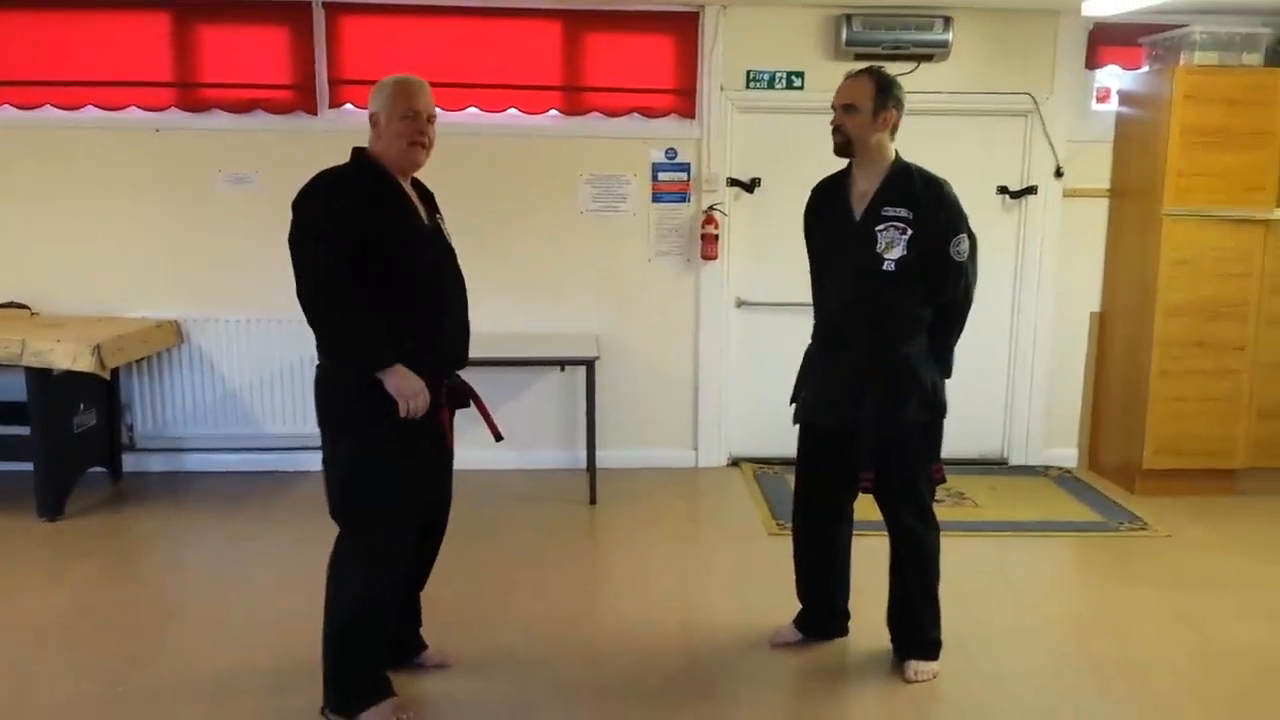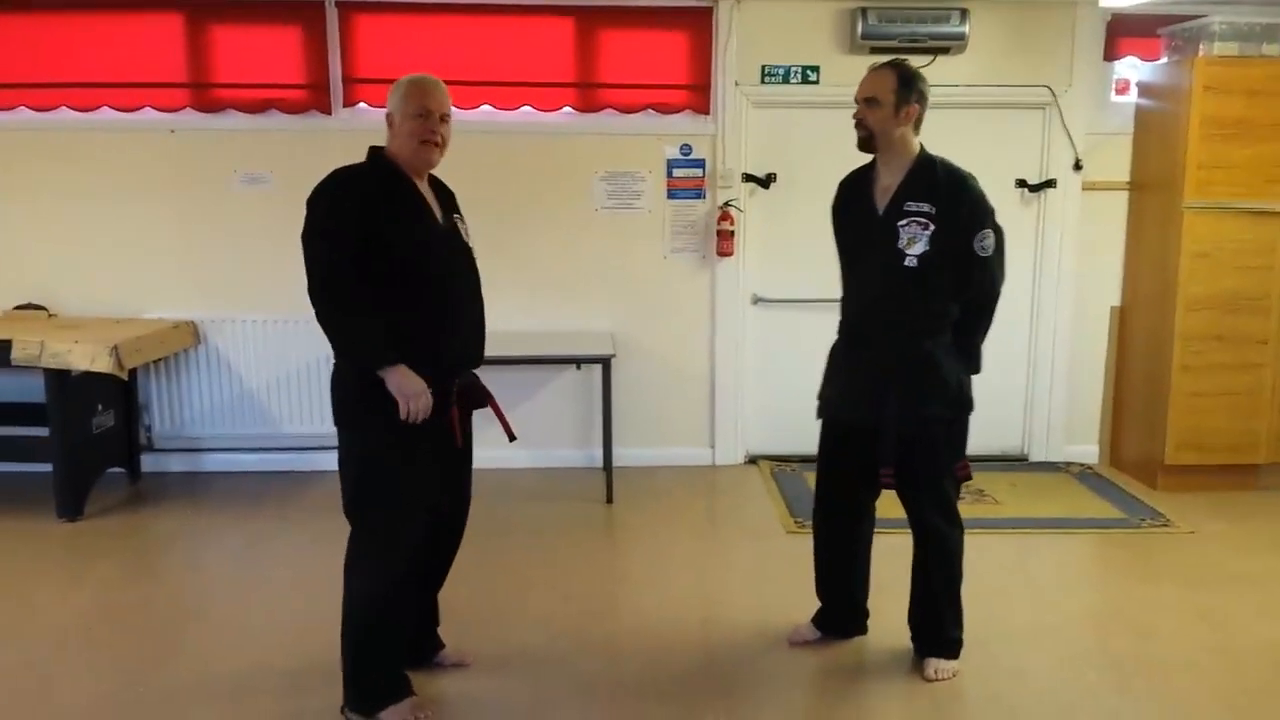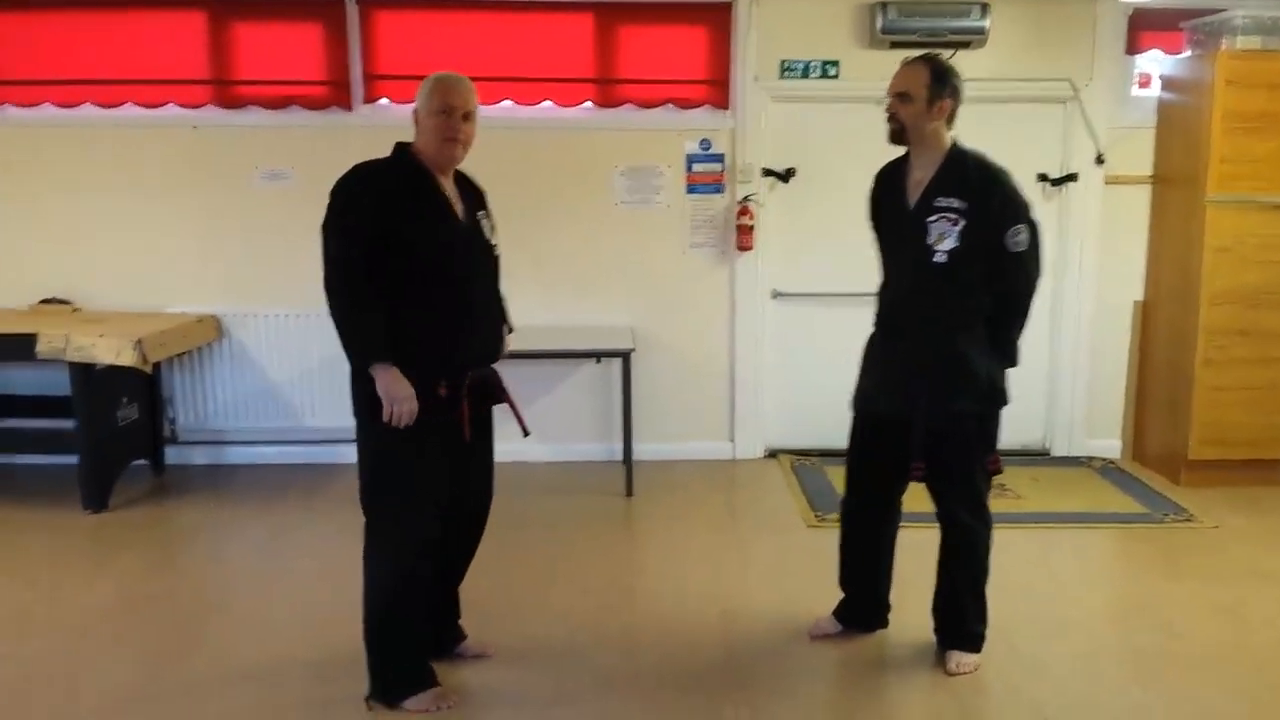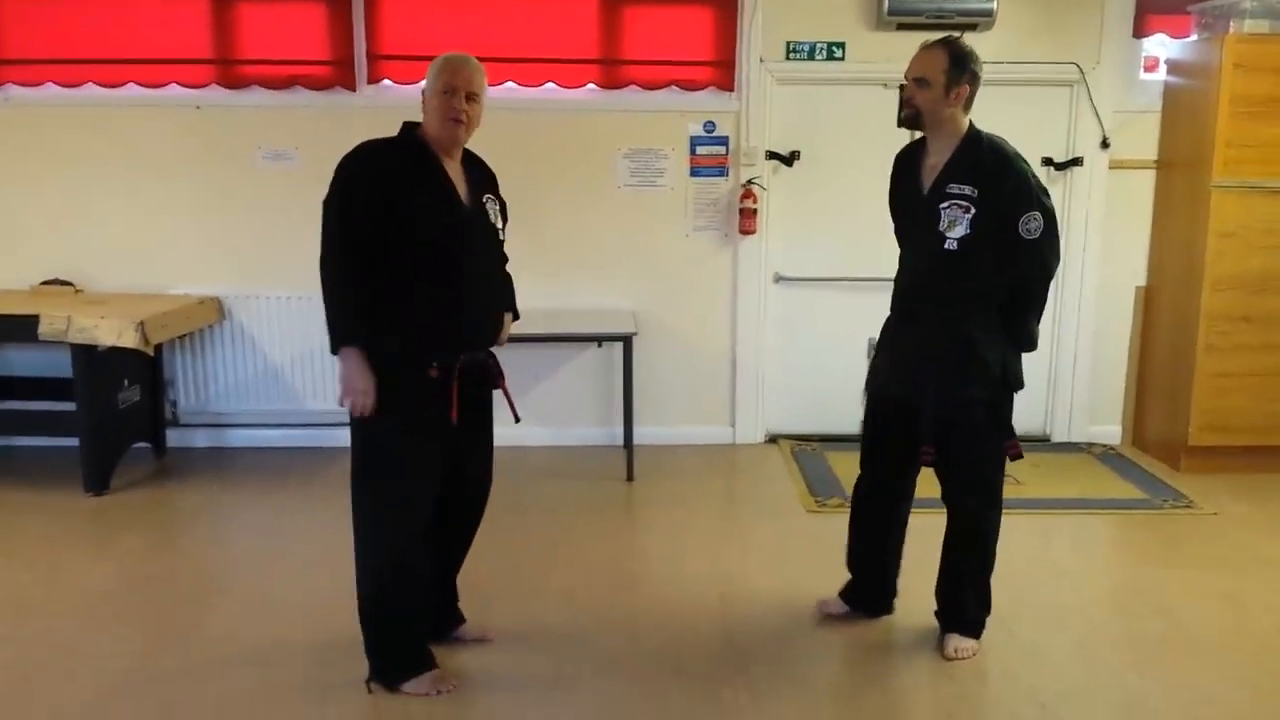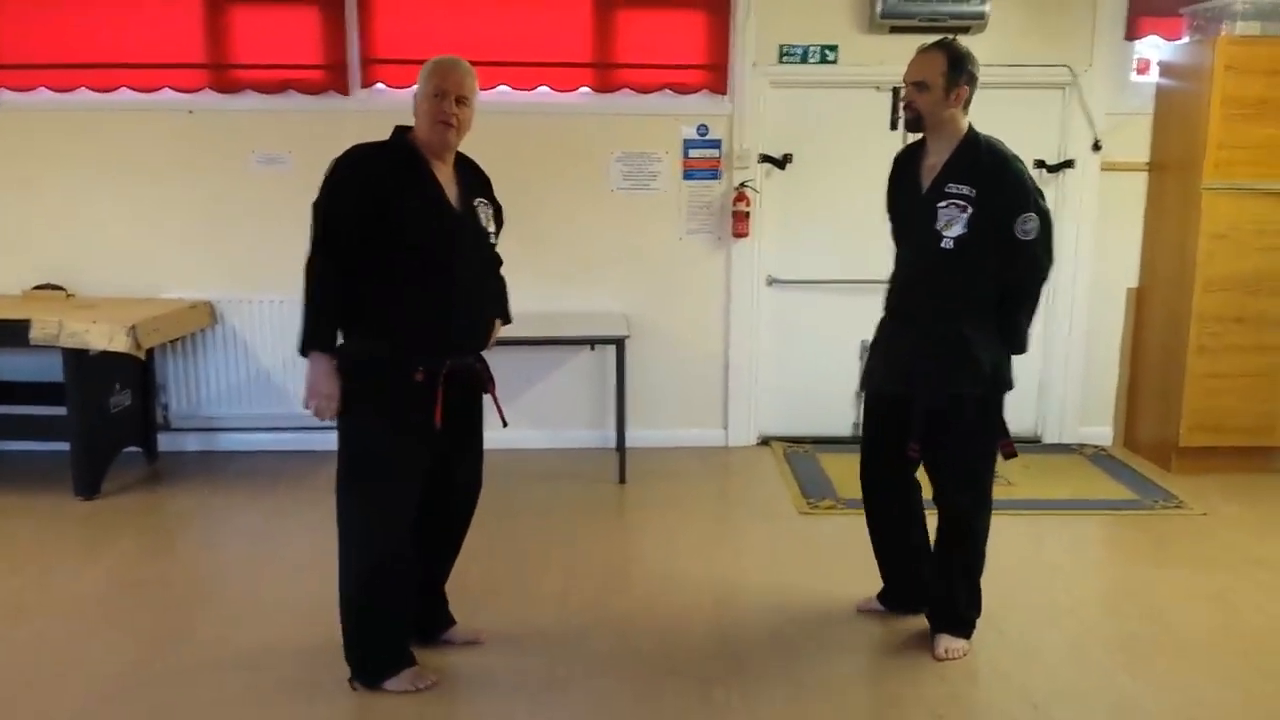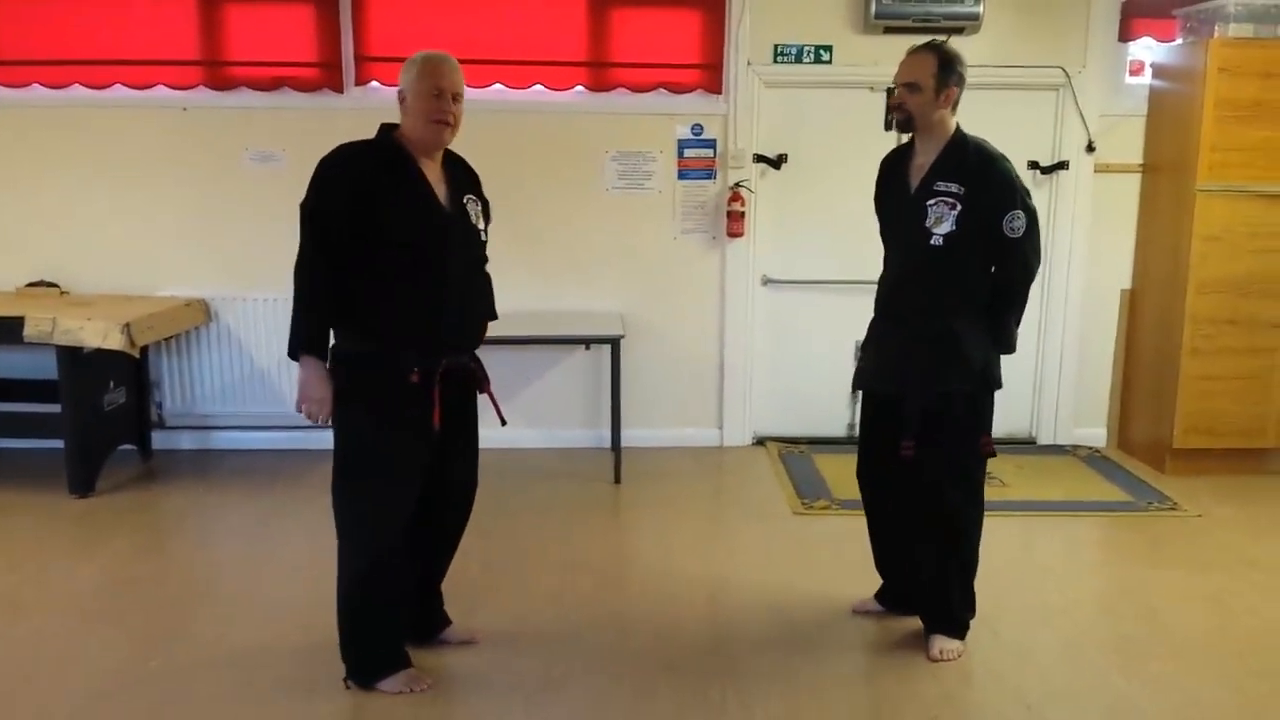
dt=0.2s
person 1, frame 1
left shoulder: (418, 196)
right shoulder: (334, 195)
right elbow: (325, 296)
left wrist: (441, 358)
right wrist: (387, 368)
left hip: (427, 392)
right hip: (369, 396)
left knee: (421, 523)
right knee: (375, 534)
left ankle: (398, 638)
person 1, frame 2
left shoulder: (440, 197)
right shoulder: (348, 193)
right elbow: (335, 294)
left wrist: (467, 346)
right wrist: (391, 369)
left hip: (443, 392)
right hip: (384, 396)
left knee: (441, 521)
right knee: (386, 533)
left ankle: (414, 638)
person 1, frame 3
left shoulder: (469, 195)
right shoulder: (370, 188)
right elbow: (349, 285)
left wrist: (497, 327)
right wrist: (381, 367)
left hip: (466, 387)
right hip: (403, 388)
left knee: (462, 514)
right knee: (403, 527)
left ankle: (436, 629)
right ankle: (397, 674)
person 1, frame 4
left shoulder: (480, 177)
right shoulder: (374, 166)
right elbow: (343, 263)
left wrist: (504, 308)
right wrist: (352, 352)
left hip: (466, 370)
right hip: (399, 371)
left knee: (462, 497)
right knee: (395, 510)
left ankle: (436, 612)
right ankle: (397, 657)
person 1, frame 5
left shoulder: (475, 181)
right shoulder: (365, 170)
right elbow: (329, 267)
left wrist: (495, 314)
right wrist: (322, 355)
left hip: (456, 375)
right hip: (385, 375)
left knee: (451, 501)
right knee: (379, 513)
left ankle: (425, 614)
right ankle: (377, 656)
person 1, frame 6
left shoulder: (463, 177)
right shoulder: (352, 170)
right elbow: (318, 270)
left wrist: (482, 316)
right wrist: (313, 360)
left hip: (450, 375)
right hip: (380, 377)
left knee: (446, 502)
right knee: (376, 514)
left ankle: (420, 615)
right ankle: (372, 656)
person 2, frame 1
left shoulder: (930, 198)
right shoulder: (824, 197)
left elbow: (955, 293)
left wrist: (918, 362)
right wrist: (838, 352)
left hip: (904, 387)
right hip: (830, 377)
left knee: (909, 517)
right knee: (817, 506)
left ankle: (917, 640)
right ankle: (822, 615)
person 2, frame 2
left shoulder: (955, 191)
right shoulder: (851, 191)
left elbow: (983, 285)
left wrist: (948, 357)
right wrist: (866, 347)
left hip: (930, 383)
right hip: (856, 372)
left knee: (933, 515)
right knee: (838, 503)
left ankle: (938, 639)
right ankle: (840, 615)
person 2, frame 3
left shoulder: (986, 184)
right shoulder: (887, 181)
left elbow: (1020, 277)
left wrist: (986, 353)
right wrist: (900, 339)
left hip: (962, 376)
right hip: (890, 363)
left knee: (961, 509)
right knee: (866, 494)
left ankle: (961, 632)
right ankle: (861, 608)
person 2, frame 4
left shoulder: (1003, 169)
right shoulder: (907, 163)
left elbow: (1038, 261)
left wrist: (1006, 342)
right wrist: (919, 324)
left hip: (975, 361)
right hip: (905, 347)
left knee: (971, 493)
right knee: (881, 475)
left ankle: (962, 618)
right ankle: (867, 591)
person 2, frame 5
left shoulder: (999, 171)
right shoulder: (904, 165)
left elbow: (1032, 264)
left wrist: (998, 341)
right wrist: (910, 322)
left hip: (966, 360)
right hip: (899, 347)
left knee: (960, 492)
right knee: (883, 474)
left ankle: (953, 616)
right ankle: (906, 588)
person 2, frame 6
left shoulder: (987, 170)
right shoulder: (893, 167)
left elbow: (1020, 262)
left wrist: (988, 338)
right wrist: (901, 323)
left hip: (957, 359)
right hip: (891, 348)
left knee: (951, 490)
right knee: (883, 476)
left ankle: (948, 617)
right ankle: (903, 589)
